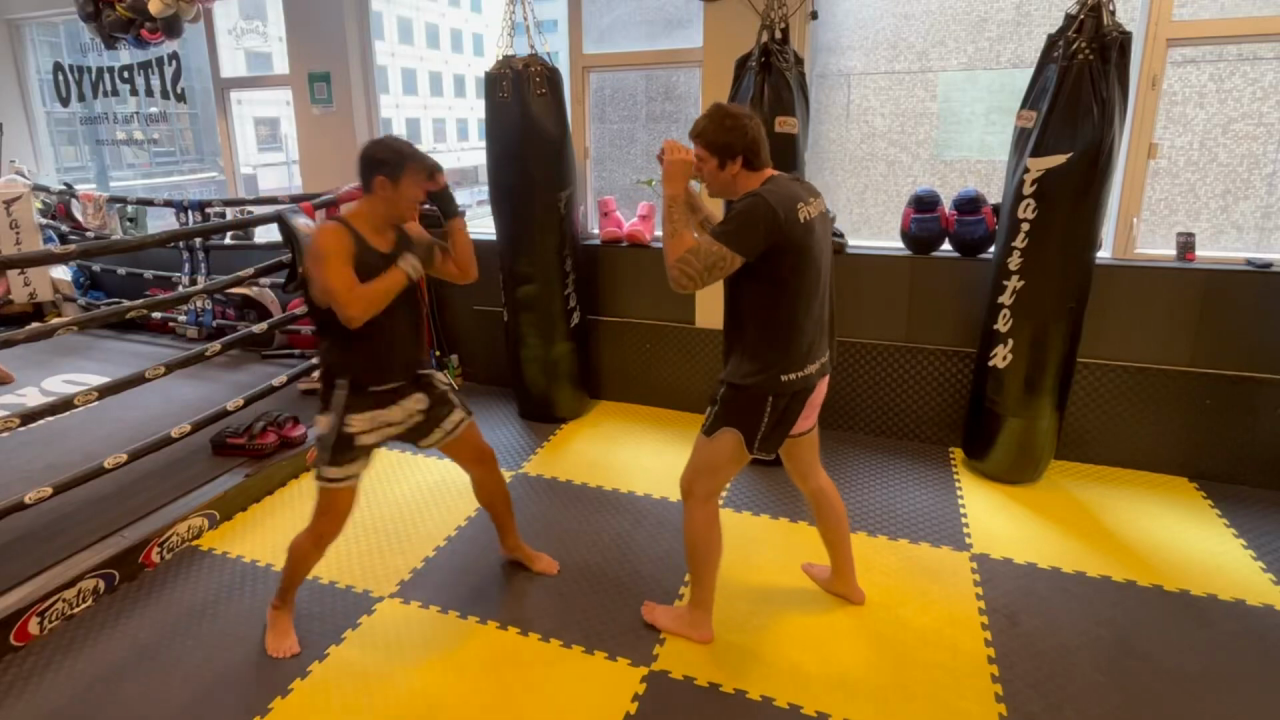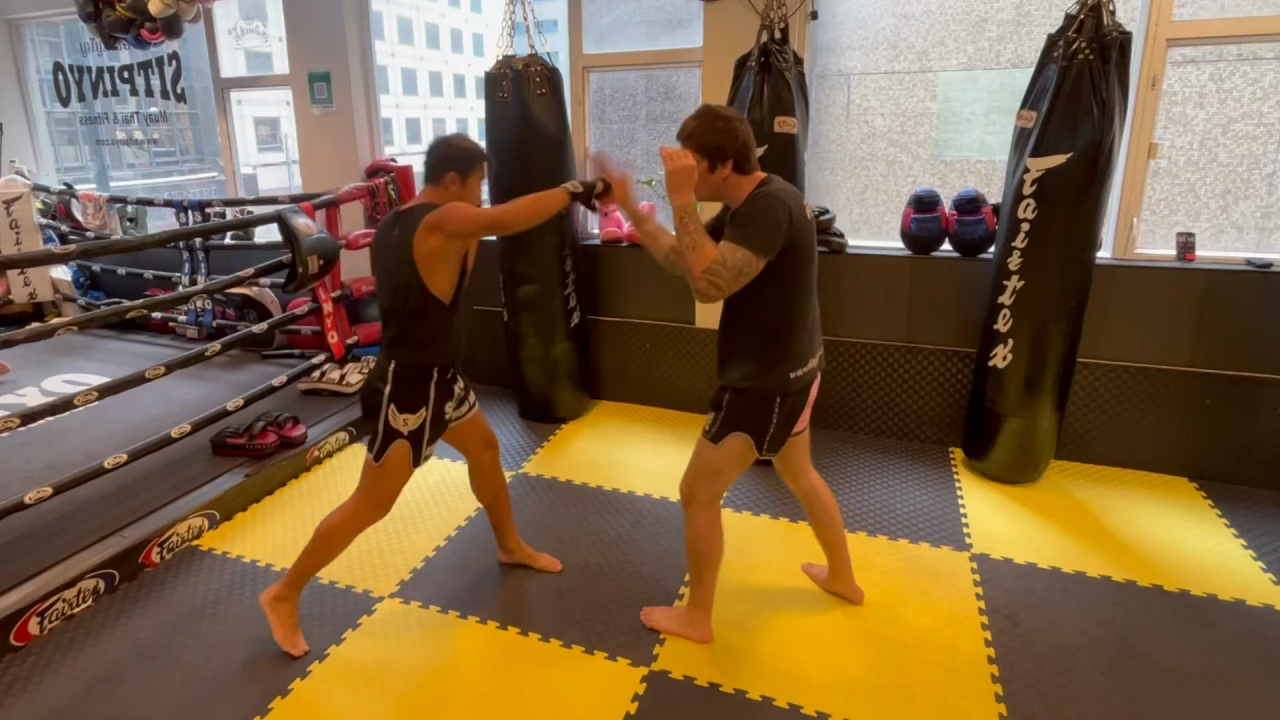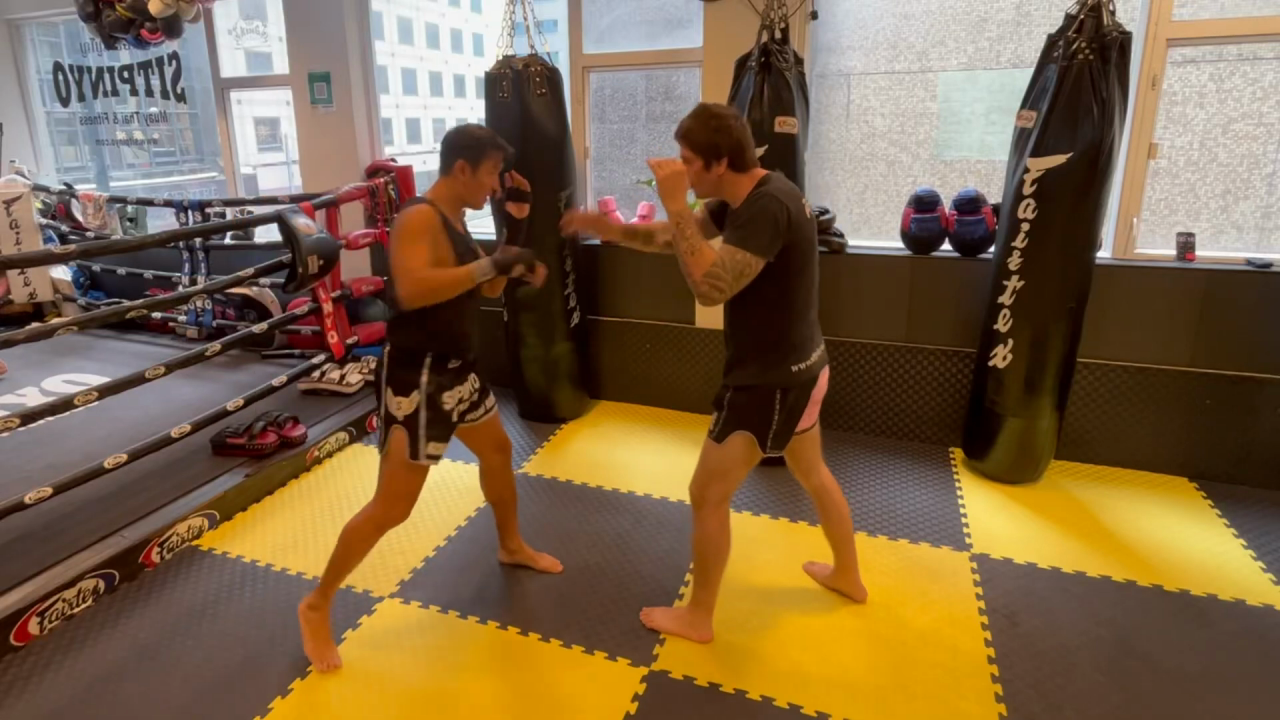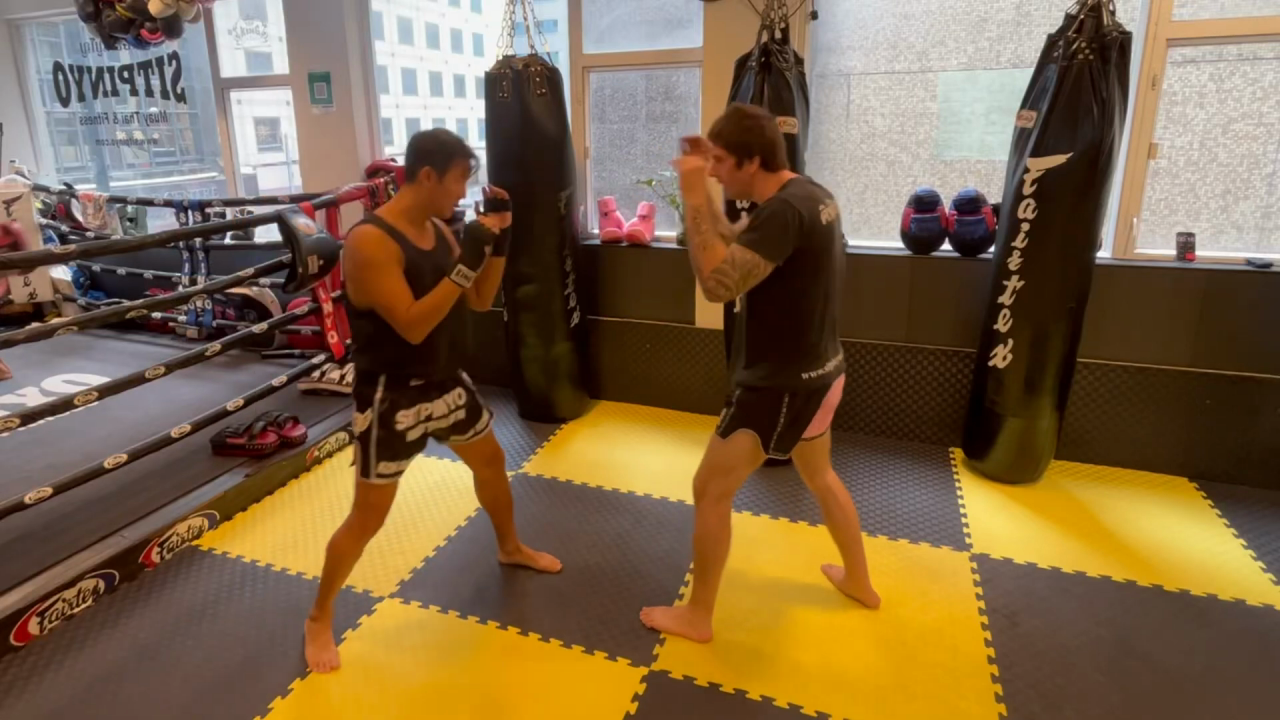
dt=0.2s
person 1, frame 1
left shoulder: (759, 208)
right shoulder: (800, 193)
left elbow: (684, 274)
right elbow: (717, 245)
left wrist: (676, 192)
right wrist: (684, 190)
left hip: (764, 382)
right hip: (803, 370)
left knee: (697, 490)
right knee: (809, 474)
left ankle: (697, 615)
right ankle: (845, 578)
person 1, frame 2
left shoulder: (770, 207)
right shoulder: (746, 204)
left elbow: (710, 284)
right elbow: (681, 258)
left wrist: (682, 202)
right wrist: (629, 206)
left hip: (765, 383)
right hip: (791, 371)
left knee: (698, 493)
right knee: (800, 474)
left ankle: (696, 616)
right ankle: (843, 577)
person 1, frame 3
left shoulder: (766, 208)
right shoulder: (749, 198)
left elbow: (713, 284)
right elbow: (679, 239)
left wrist: (677, 200)
right wrist: (608, 227)
left hip: (767, 379)
right hip: (803, 365)
left knee: (709, 495)
right knee: (811, 472)
left ankle: (698, 617)
right ankle: (848, 576)
person 1, frame 4
left shoulder: (784, 212)
right shoulder: (807, 195)
left elbow: (718, 284)
right elbow: (736, 246)
left wrist: (695, 200)
right wrist: (706, 194)
left hip: (778, 384)
right hip: (819, 372)
left knee: (710, 490)
right knee: (819, 474)
left ankle: (696, 615)
right ankle: (860, 580)
person 2, frame 1
left shoulder: (401, 231)
right shoulder: (329, 240)
left elbow: (463, 272)
right elbow: (353, 311)
left wrist: (446, 207)
right wrist: (411, 259)
left hip: (412, 385)
right hip: (356, 400)
left knee: (482, 459)
right knee: (329, 523)
left ankle: (514, 545)
right ankle: (281, 607)
person 2, frame 2
left shoulder: (403, 221)
right shoulder: (442, 219)
right elbow: (506, 217)
left wrist: (478, 220)
right wrist: (574, 191)
left hip: (429, 373)
right hip: (412, 384)
left knee: (485, 446)
right knee: (370, 504)
left ankle: (510, 546)
right ankle: (285, 594)
person 2, frame 3
left shoulder: (453, 219)
right shoulder: (420, 219)
left elbow: (482, 289)
right elbow: (413, 292)
left wrist: (514, 222)
right wrist: (492, 261)
left hip: (456, 368)
right hip: (418, 377)
left knee: (497, 448)
right knee: (392, 507)
left ankle: (512, 546)
right ankle: (317, 605)
person 2, frame 4
left shoulder: (438, 231)
right shoulder: (369, 240)
left elbow: (480, 301)
right elbow: (412, 326)
left wrist: (496, 237)
right wrist: (466, 263)
left hip: (447, 383)
right hip: (391, 396)
left knee: (491, 460)
right knee: (366, 521)
left ankle: (510, 547)
right ankle: (318, 618)
